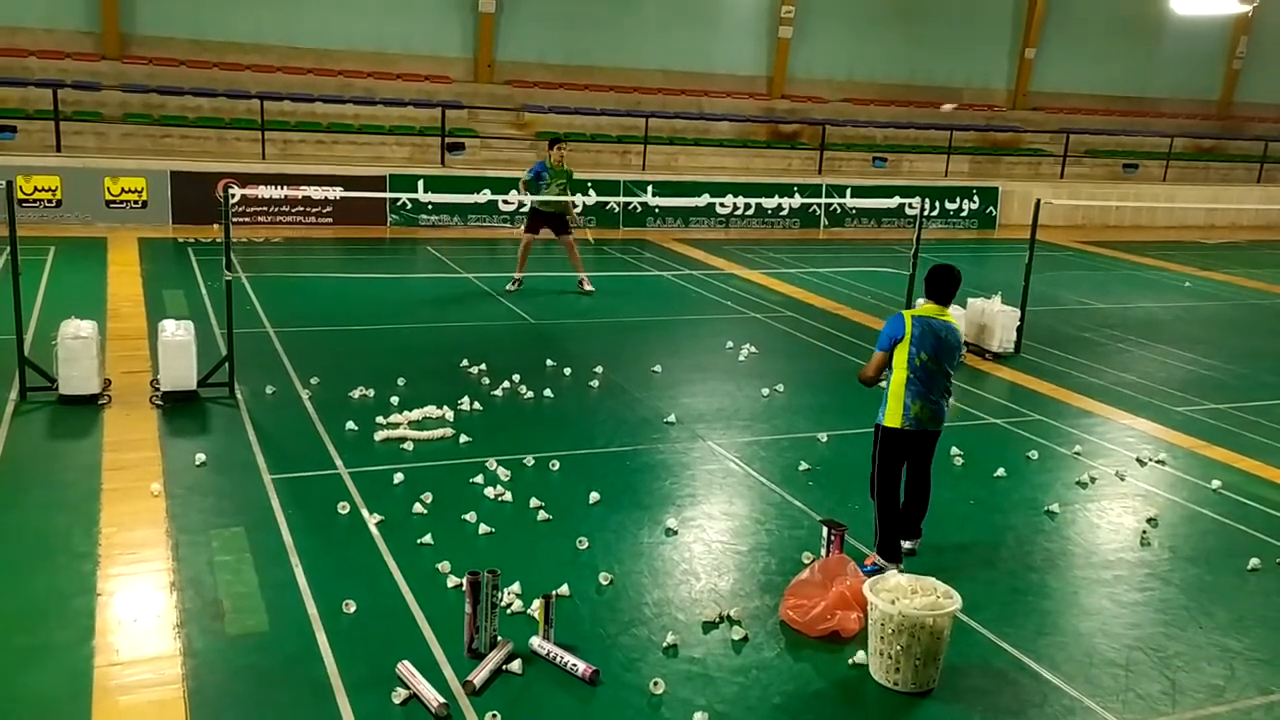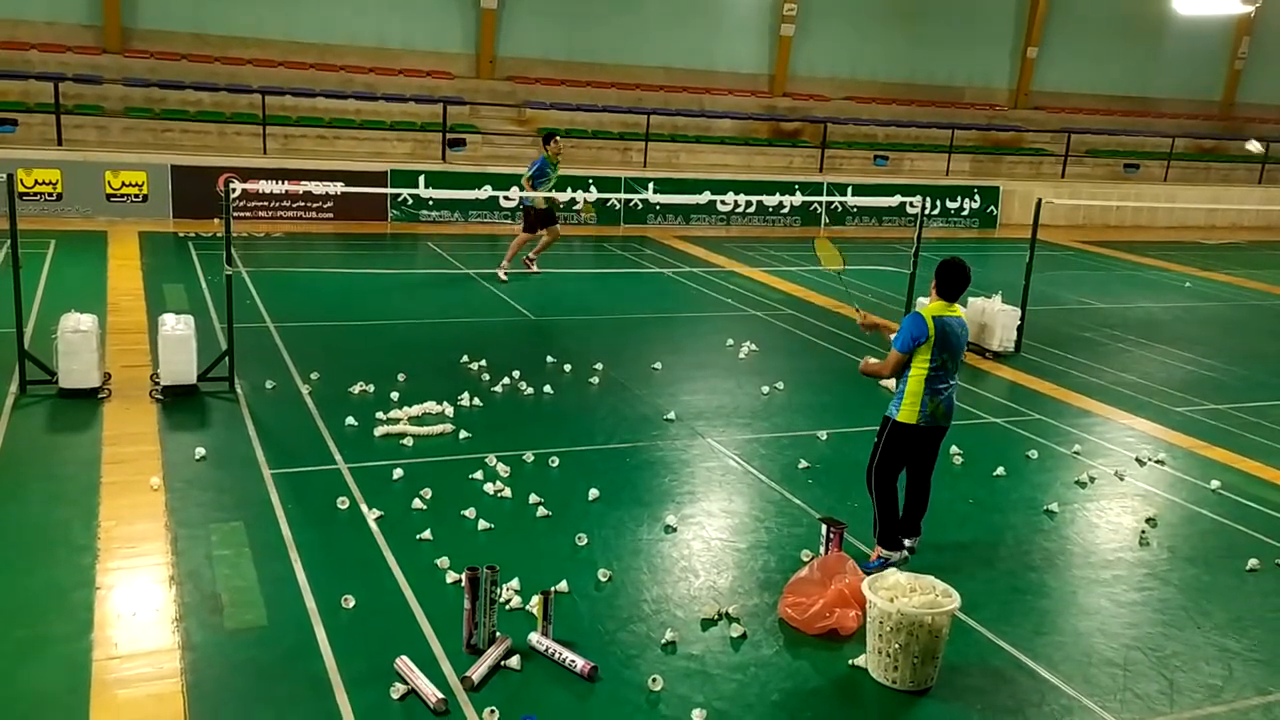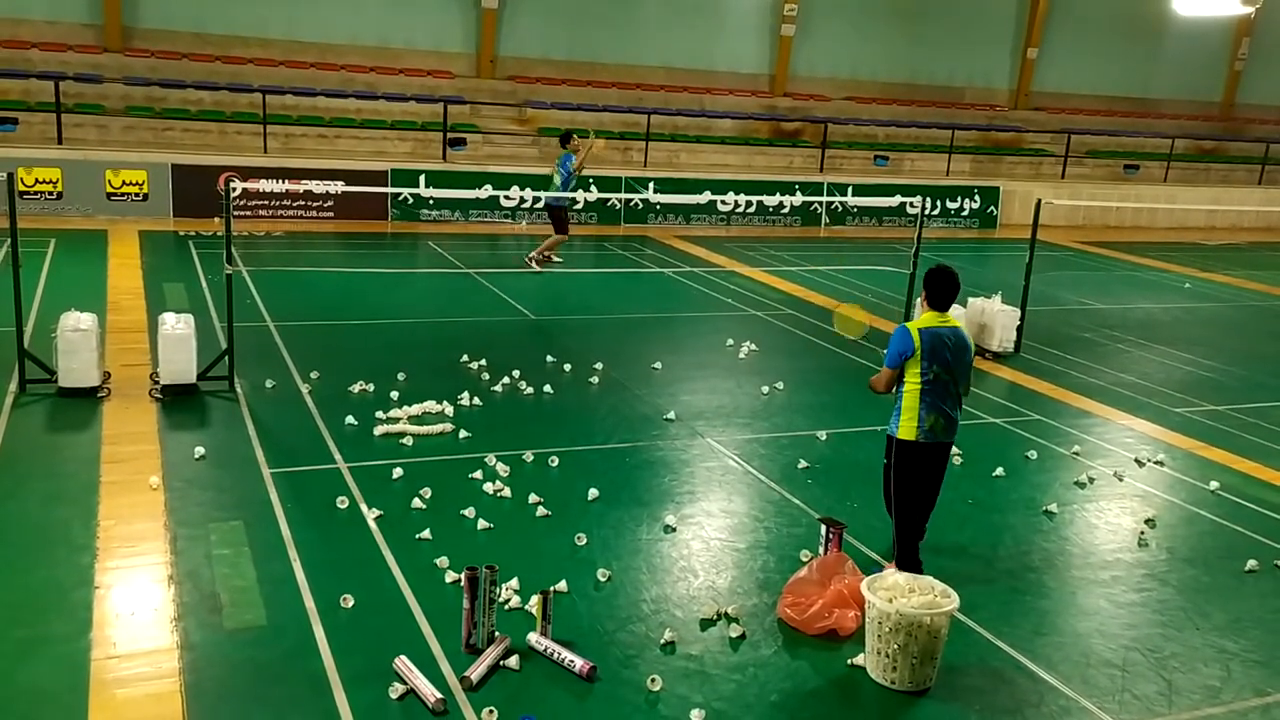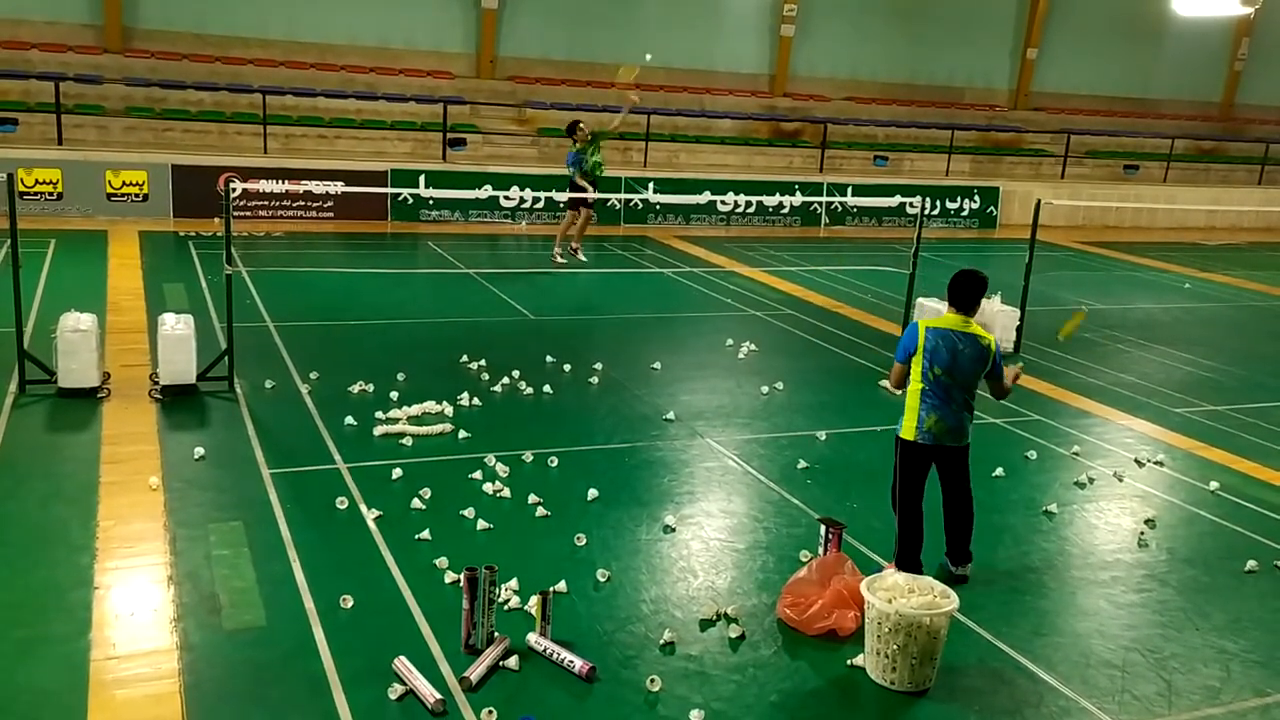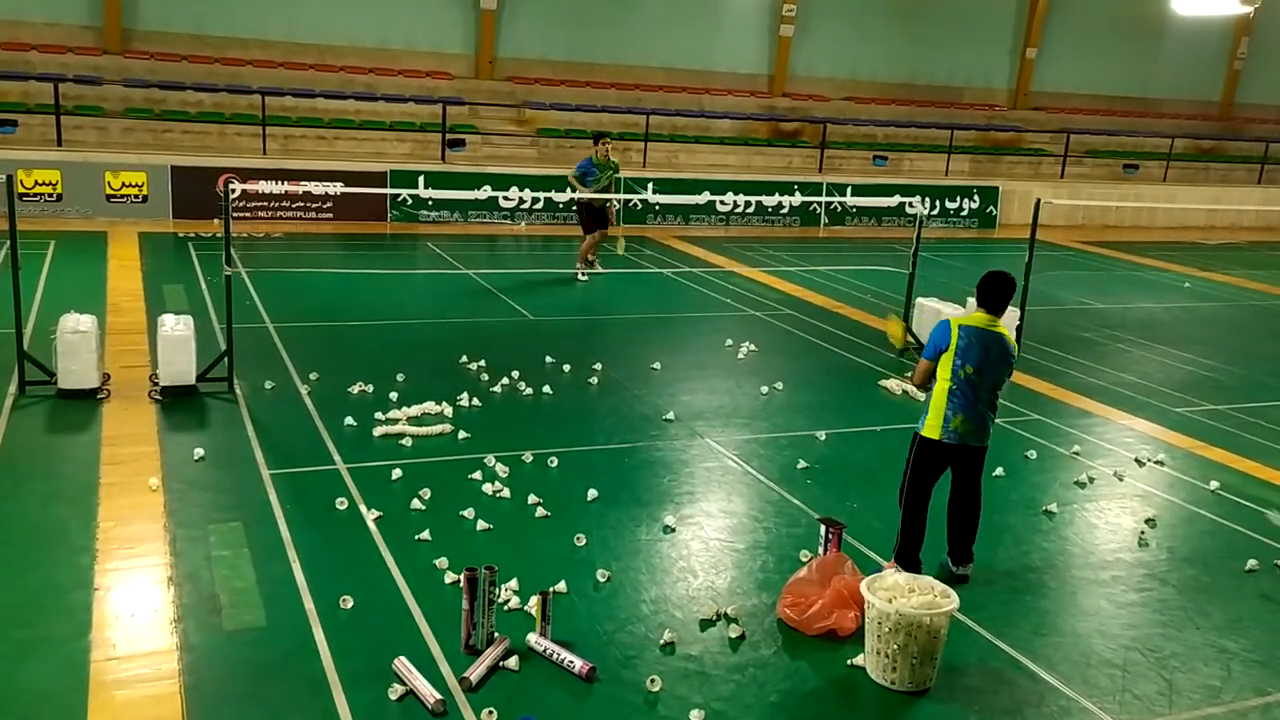
dt=0.4s
person 1, frame 1
left shoulder: (902, 321)
right shoulder: (955, 334)
left elbow: (872, 372)
left wrist: (863, 376)
left hip: (898, 419)
right hip: (932, 420)
left knee: (884, 486)
right knee: (919, 478)
left ankle: (886, 556)
right ankle: (909, 536)
person 1, frame 2
left shoulder: (920, 319)
right shoulder: (960, 323)
left elbow: (889, 369)
left wrist: (867, 365)
right wrist: (880, 326)
left hip: (909, 414)
right hip: (940, 416)
left knee: (881, 475)
right knee: (920, 477)
left ankle: (890, 547)
right ankle: (909, 534)
person 1, frame 3
left shoulder: (908, 333)
right shoulder: (963, 336)
left elbow: (883, 386)
right elbow: (964, 387)
left wrist: (873, 381)
left hip: (910, 431)
right hip: (945, 430)
left knee: (900, 497)
right knee: (928, 489)
left ankle: (907, 567)
right ankle: (913, 538)
person 1, frame 4
left shoulder: (920, 331)
right shoulder: (987, 344)
left elbow: (895, 381)
right elbow: (1000, 391)
right wrist: (1010, 378)
left hip: (917, 432)
right hip: (957, 435)
left knee: (907, 500)
right knee: (957, 497)
left ankle: (907, 568)
right ankle: (960, 562)
person 1, frame 5
left shoulder: (950, 328)
right shoulder: (1009, 346)
left elbow: (920, 379)
left wrist: (918, 374)
left hip: (938, 430)
right hip: (977, 435)
left knee: (914, 496)
right knee: (966, 498)
left ankle: (906, 566)
right ankle: (960, 562)
